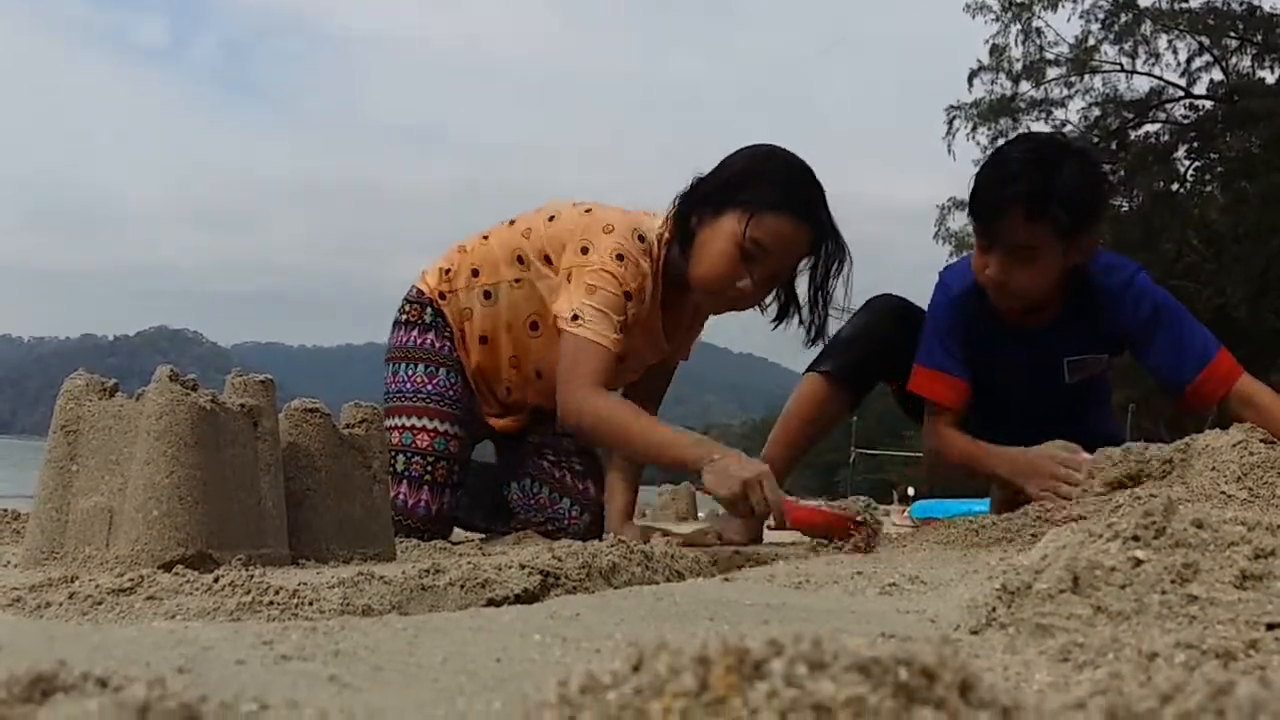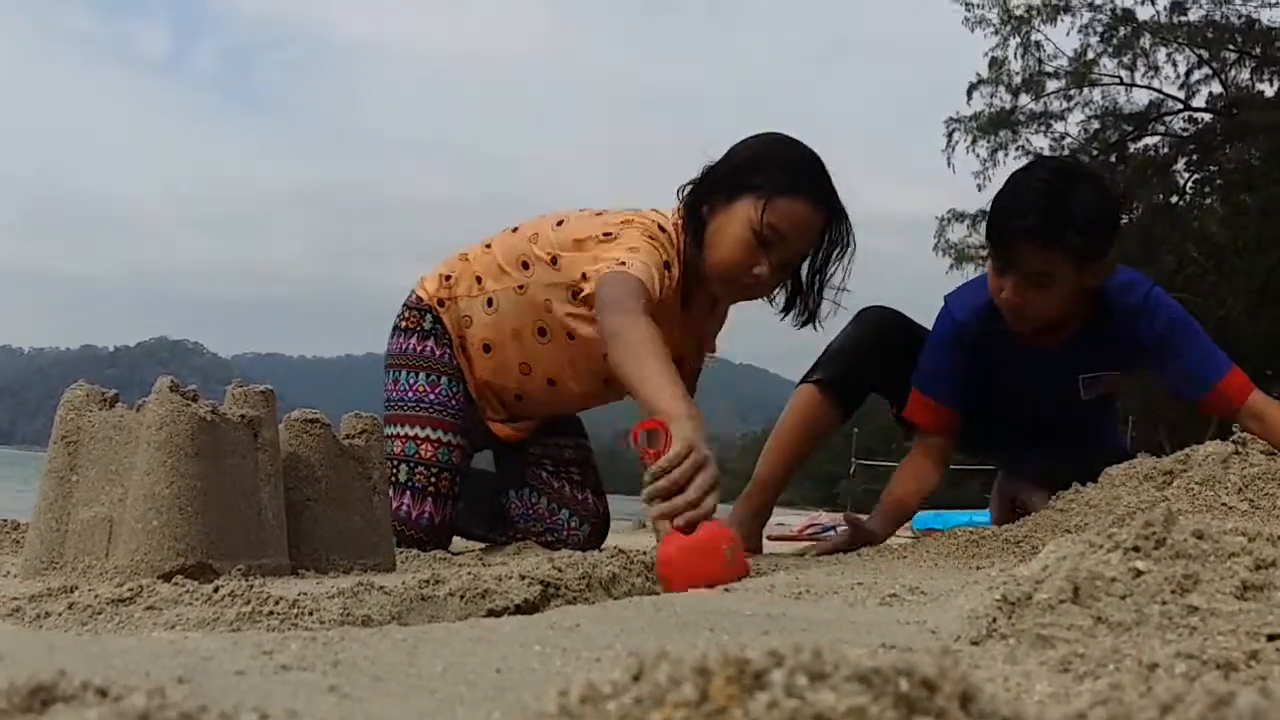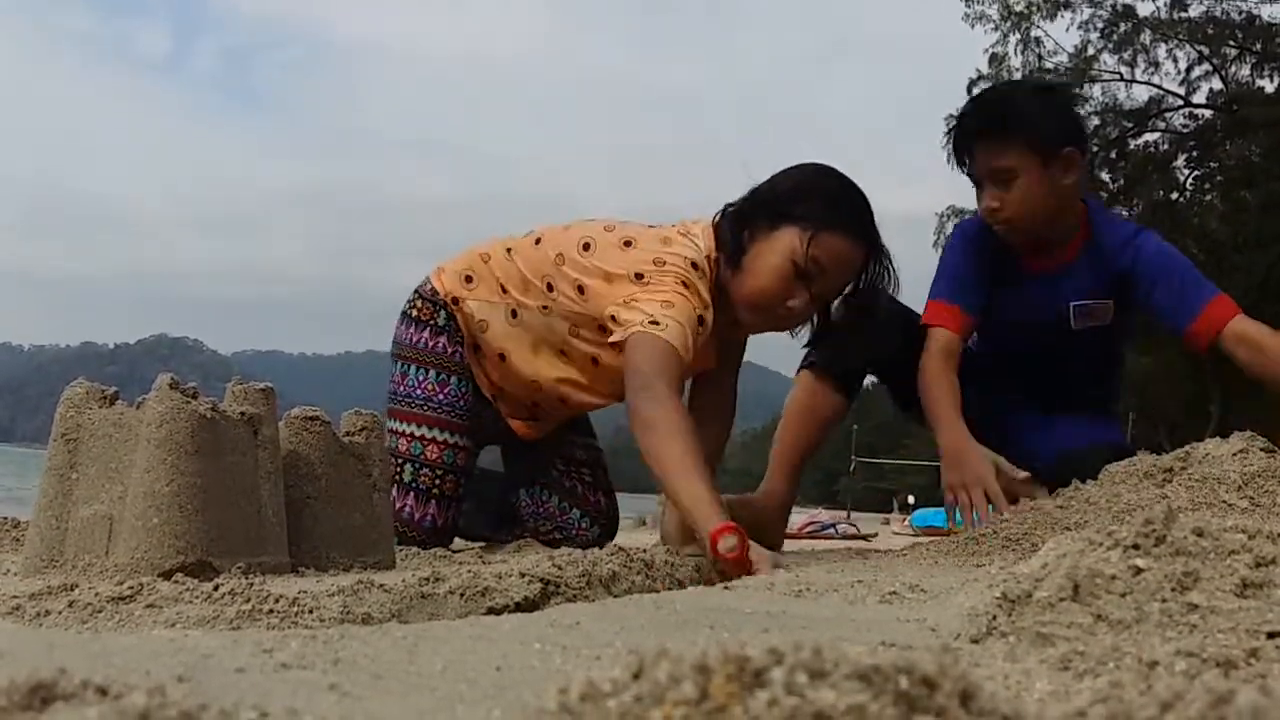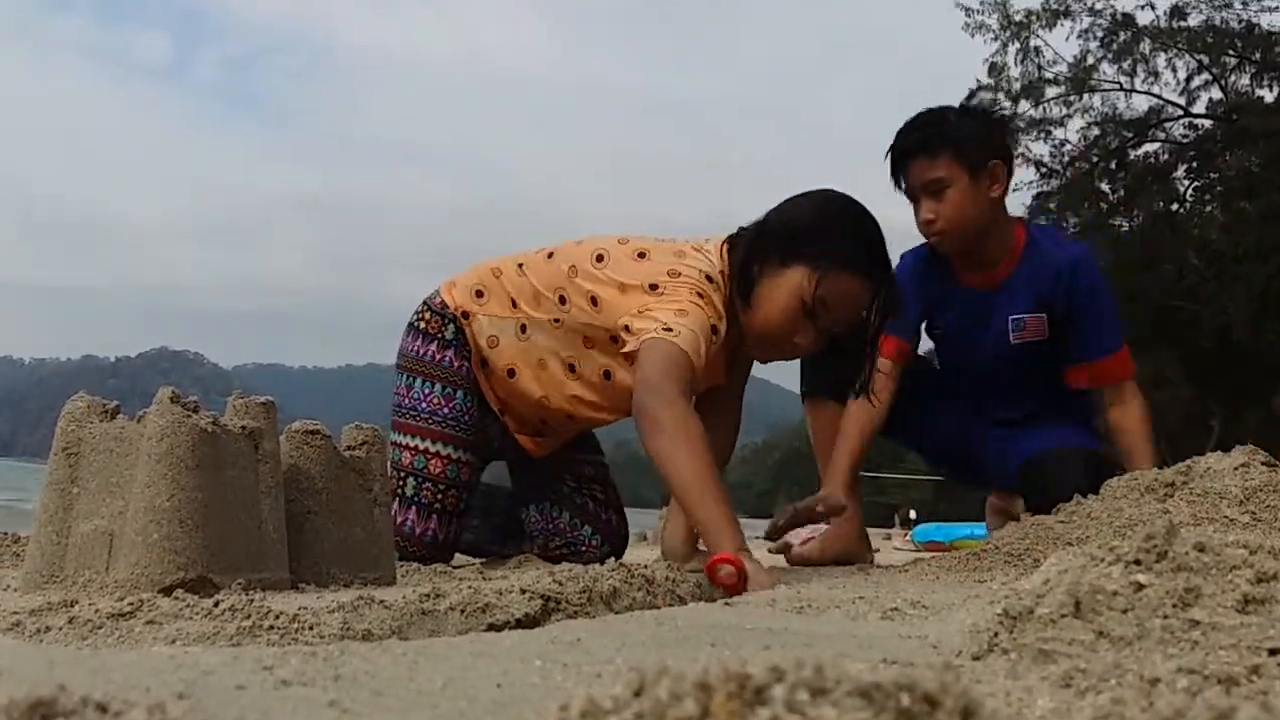
dt=0.4s
person 1, frame 1
left shoulder: (1121, 291)
right shoulder: (958, 292)
right elbow: (939, 435)
right wrist: (1021, 463)
left hip: (1073, 444)
right hip: (979, 424)
right knee: (885, 320)
left ankle: (1026, 498)
person 1, frame 2
left shoulder: (1137, 311)
right shoulder: (967, 316)
right elbow: (929, 450)
right wrist: (872, 529)
left hip: (1077, 452)
right hip: (986, 424)
right knee: (876, 333)
left ankle: (1033, 499)
right ankle: (746, 518)
person 1, frame 3
left shoulder: (1128, 249)
right shoulder: (973, 243)
right elbow: (938, 354)
right wrist: (957, 447)
left hip: (1067, 428)
right hip: (982, 405)
left knee: (1107, 479)
right knee: (868, 320)
left ankle: (1030, 494)
right ankle: (772, 500)
person 1, frame 4
left shoulder: (1064, 265)
right shoulder: (918, 271)
left elbow: (1118, 393)
right elbow: (882, 380)
right wrist: (835, 484)
left hip: (1043, 437)
right hip: (957, 428)
left knee: (1075, 481)
right knee: (829, 345)
left ankle: (1015, 509)
right ankle: (847, 531)
person 2, frame 1
left shoulder: (692, 296)
right shoulder: (620, 253)
left elbow: (635, 414)
right elbow: (581, 403)
left wrist: (619, 522)
right wrist: (708, 456)
left knee: (573, 522)
right knee: (414, 519)
left ankle: (457, 486)
person 2, frame 2
left shoulder: (707, 301)
right shoulder: (642, 244)
left elbow: (658, 399)
right elbow: (621, 323)
left wrist: (680, 504)
right wrist: (686, 433)
right hip: (445, 332)
left knee: (575, 534)
right knee: (415, 531)
left ankle: (461, 491)
person 2, frame 3
left shoulder: (730, 294)
right shoulder: (674, 282)
left elbow: (711, 413)
right elbow: (651, 396)
left wrist: (706, 526)
right wrist: (722, 533)
left knee: (584, 533)
right knee: (415, 529)
left ankle: (463, 490)
person 2, frame 4
left shoulder: (736, 312)
right shoulder: (689, 297)
left elbow: (716, 426)
right elbow: (658, 404)
left wrist: (681, 549)
right wrist: (736, 557)
left knee: (594, 547)
right knee: (416, 543)
left ankle: (465, 512)
